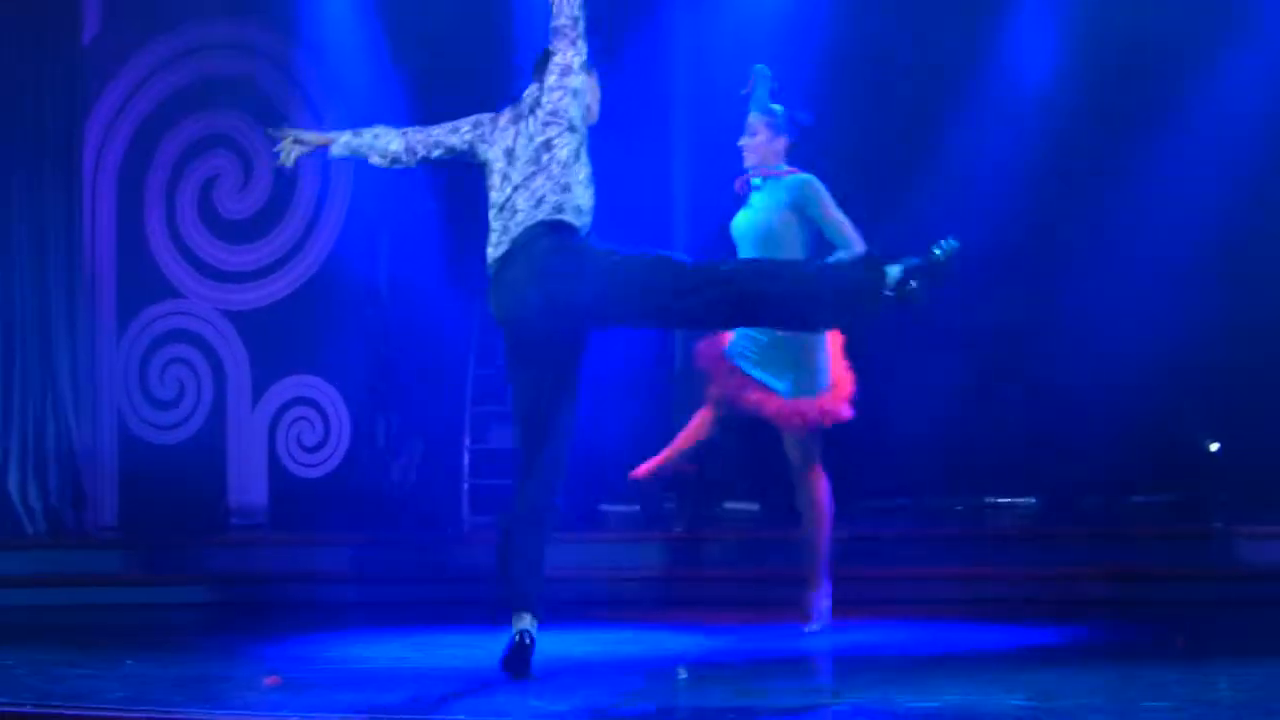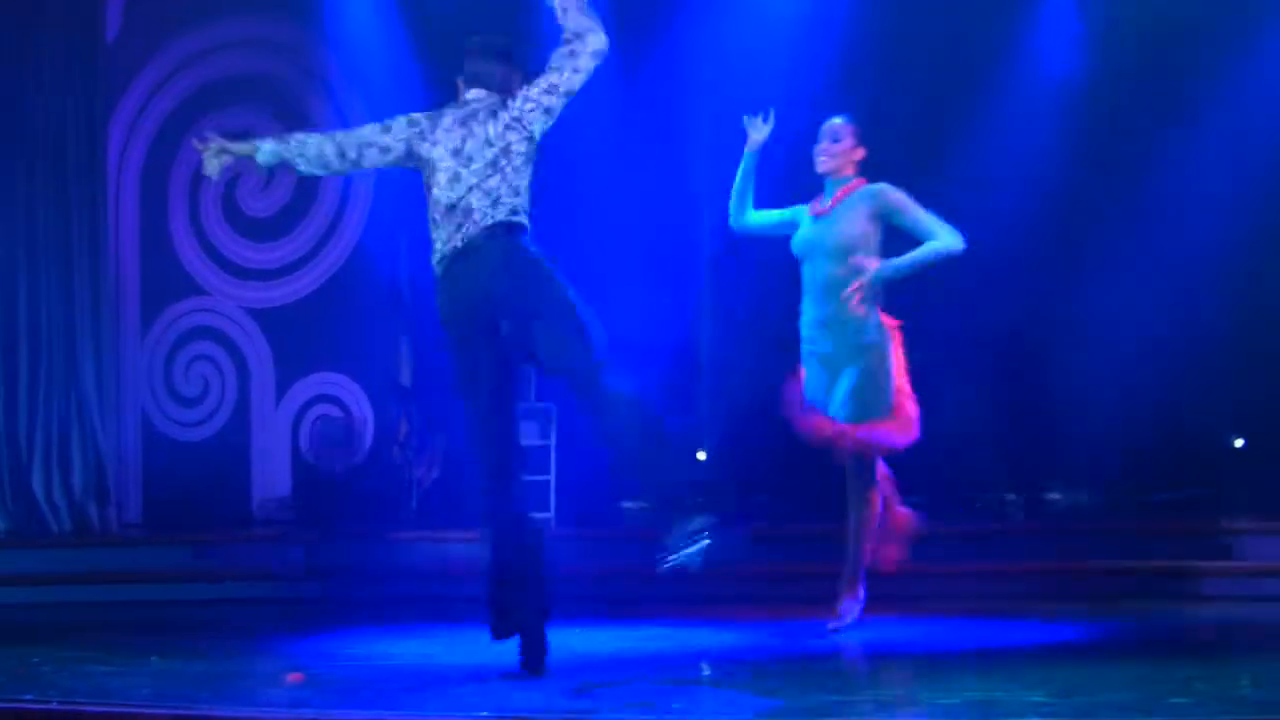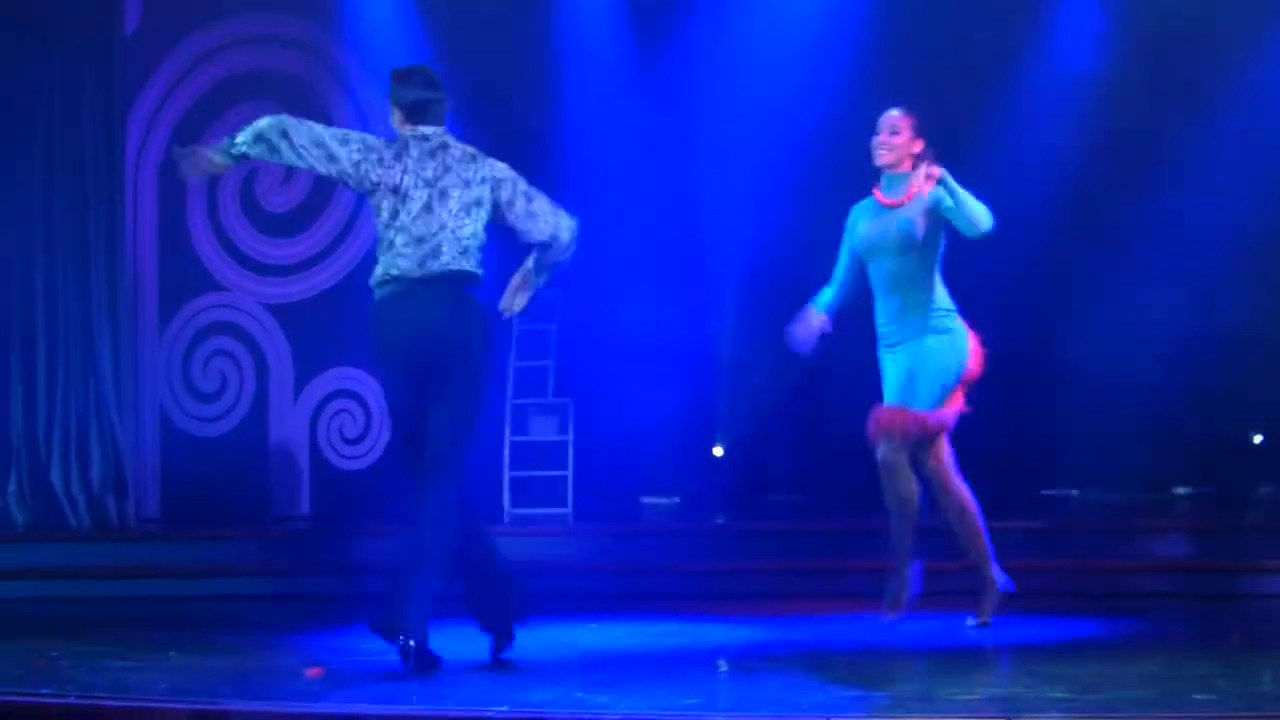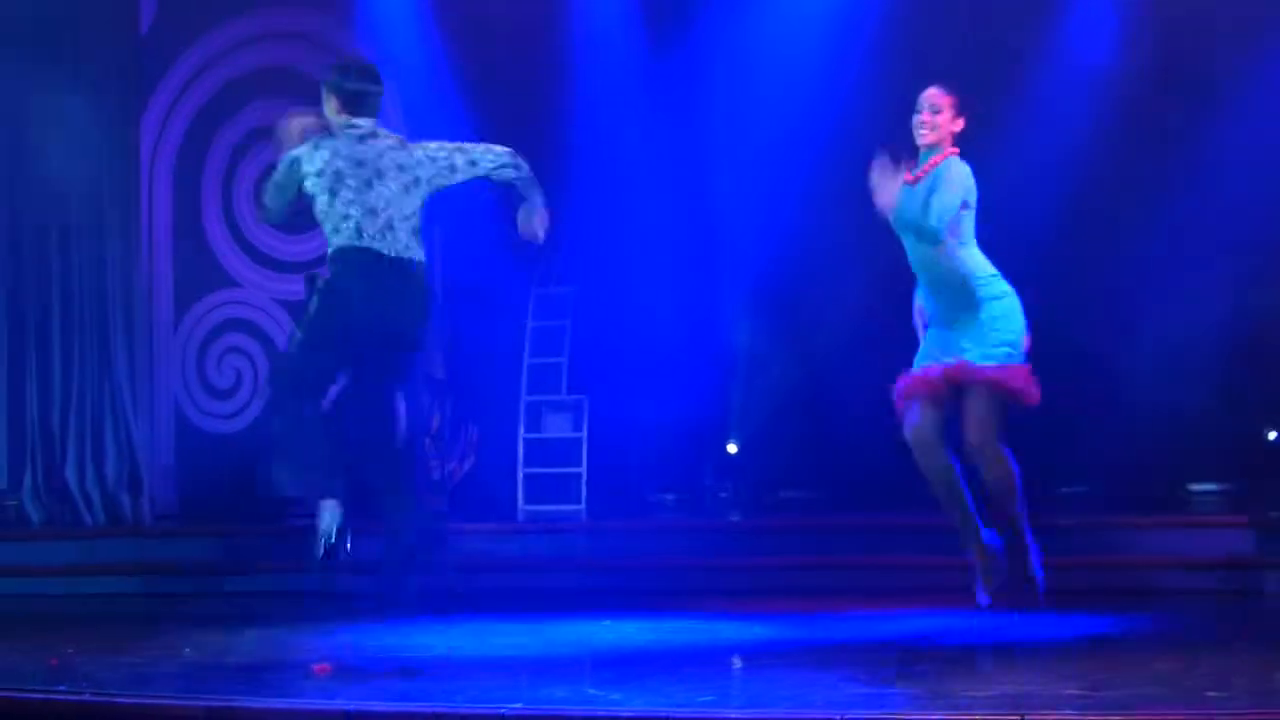
dt=0.2s
person 1, frame 1
left shoulder: (491, 128)
right shoulder: (558, 106)
left elbow: (408, 141)
left wrist: (329, 142)
left hip: (513, 293)
right hip: (558, 264)
left knee: (539, 460)
right knee: (722, 289)
left ankle: (524, 613)
right ankle: (876, 282)
person 1, frame 2
left shoulder: (428, 129)
right shoulder: (520, 114)
left elbow: (332, 148)
left wrist: (248, 150)
left hip: (459, 292)
right hip: (507, 267)
left knee: (499, 460)
left ankle: (527, 623)
person 1, frame 3
left shoulder: (379, 157)
right shoulder: (486, 170)
left elbow: (284, 134)
right elbow: (559, 234)
left wrist: (227, 154)
right wrist: (530, 277)
left hip: (399, 319)
right hip: (458, 318)
left knee: (426, 473)
right knee: (444, 474)
left ankle: (495, 610)
right ankle: (406, 620)
person 1, frame 4
left shoulder: (311, 153)
right shoulder: (417, 157)
left elbow: (274, 208)
right elbow: (503, 160)
right wrist: (533, 199)
left hip: (352, 286)
right hip: (405, 296)
left knee: (292, 399)
right knee: (373, 412)
left ankle: (329, 495)
person 2, frame 1
left shoulder: (802, 187)
right shoulder: (757, 189)
left elbow: (855, 251)
right elbow: (766, 125)
right wrist: (760, 91)
left hip: (792, 334)
right hip: (753, 331)
left knee: (803, 459)
left ankle: (818, 586)
person 2, frame 2
left shoulder: (878, 198)
right shoulder: (802, 215)
left elbow: (951, 241)
right elbow: (740, 220)
left wrist: (886, 268)
right wrist: (753, 152)
left hip: (861, 349)
right hip: (817, 349)
left knee: (861, 467)
left ankle: (852, 588)
person 2, frame 3
left shoulder: (935, 192)
right shoulder: (861, 214)
left elbow: (980, 225)
right elbow: (841, 284)
left wrist: (940, 182)
right wrist: (817, 314)
left hip: (935, 336)
right hip: (894, 345)
left knee: (892, 451)
right knee: (935, 465)
left ankle: (903, 565)
right ankle: (989, 578)
person 2, frame 4
left shoulder: (954, 172)
right shoulder: (907, 180)
left elbow: (934, 225)
left wrist: (893, 206)
right wrist: (922, 300)
left hip: (988, 311)
right hip: (944, 325)
left knee: (982, 438)
right knee: (918, 431)
left ankle: (1020, 544)
right ankle: (977, 540)
